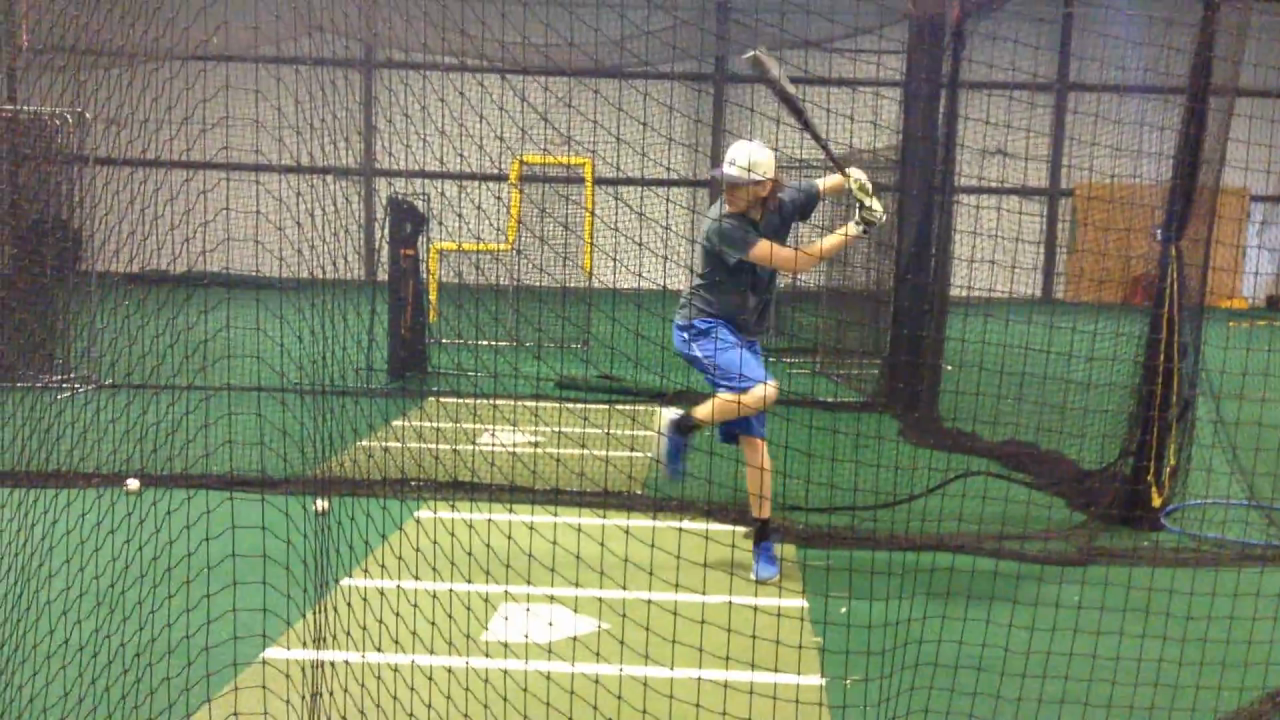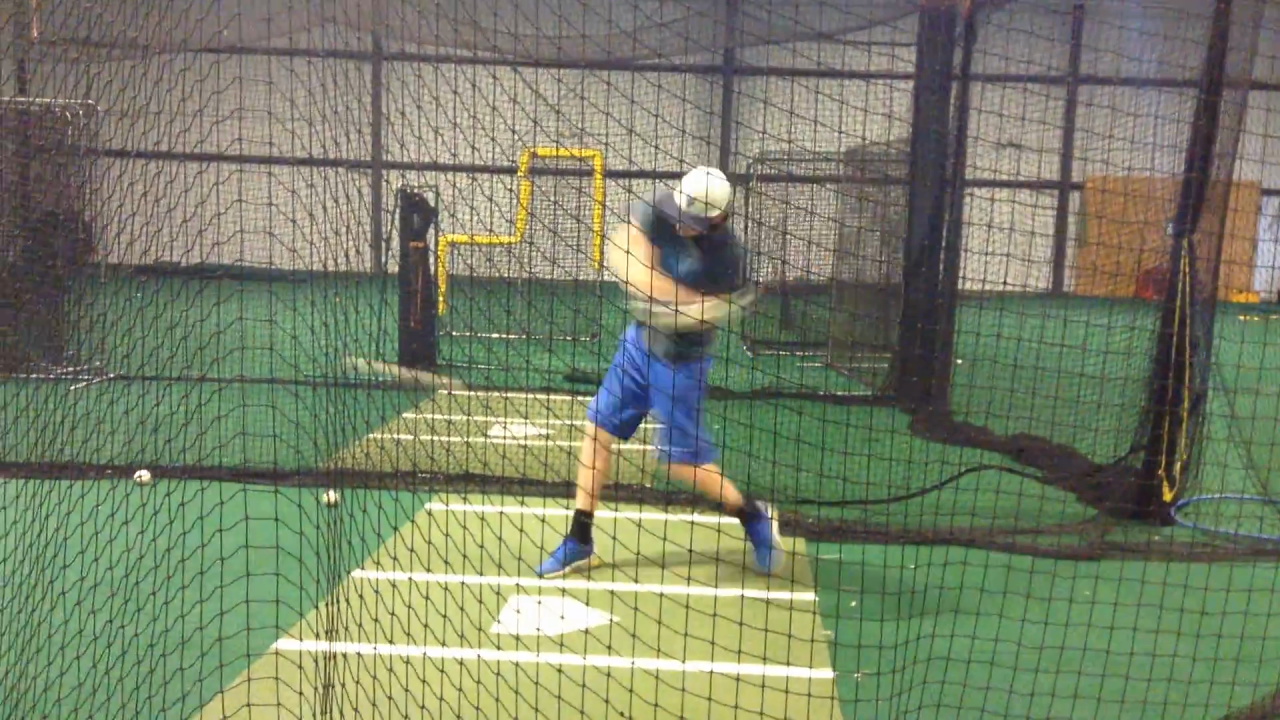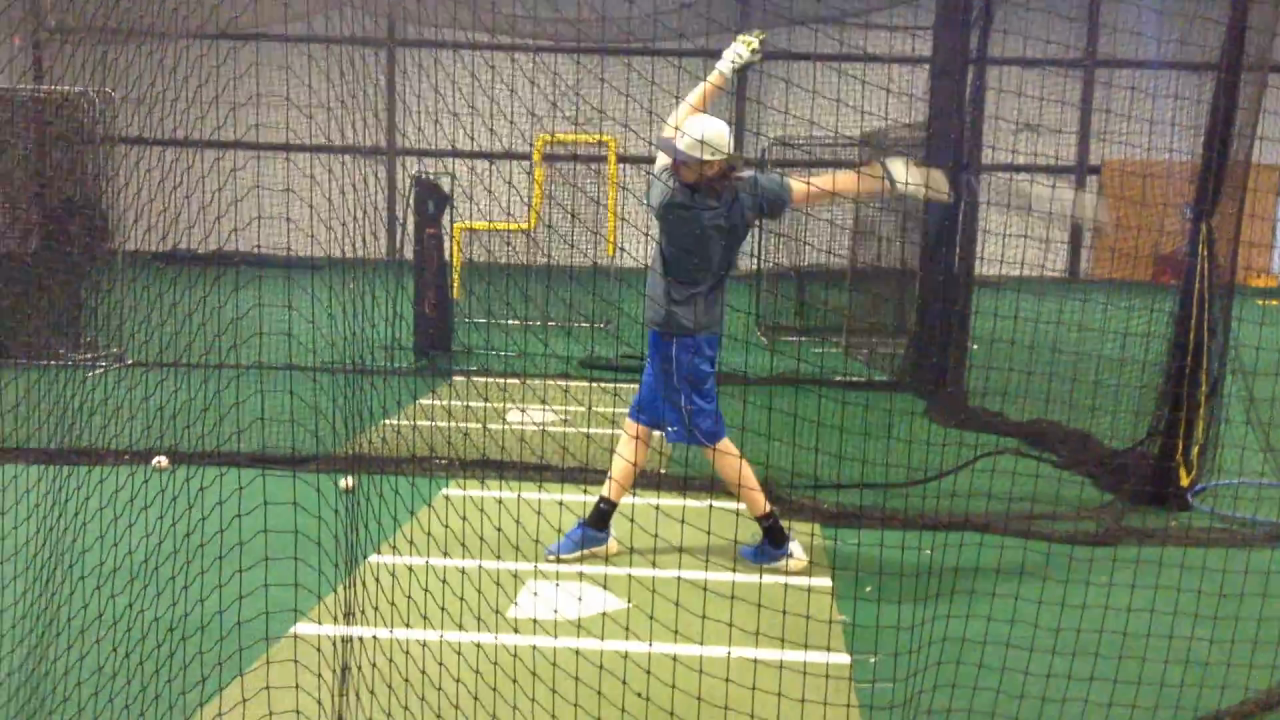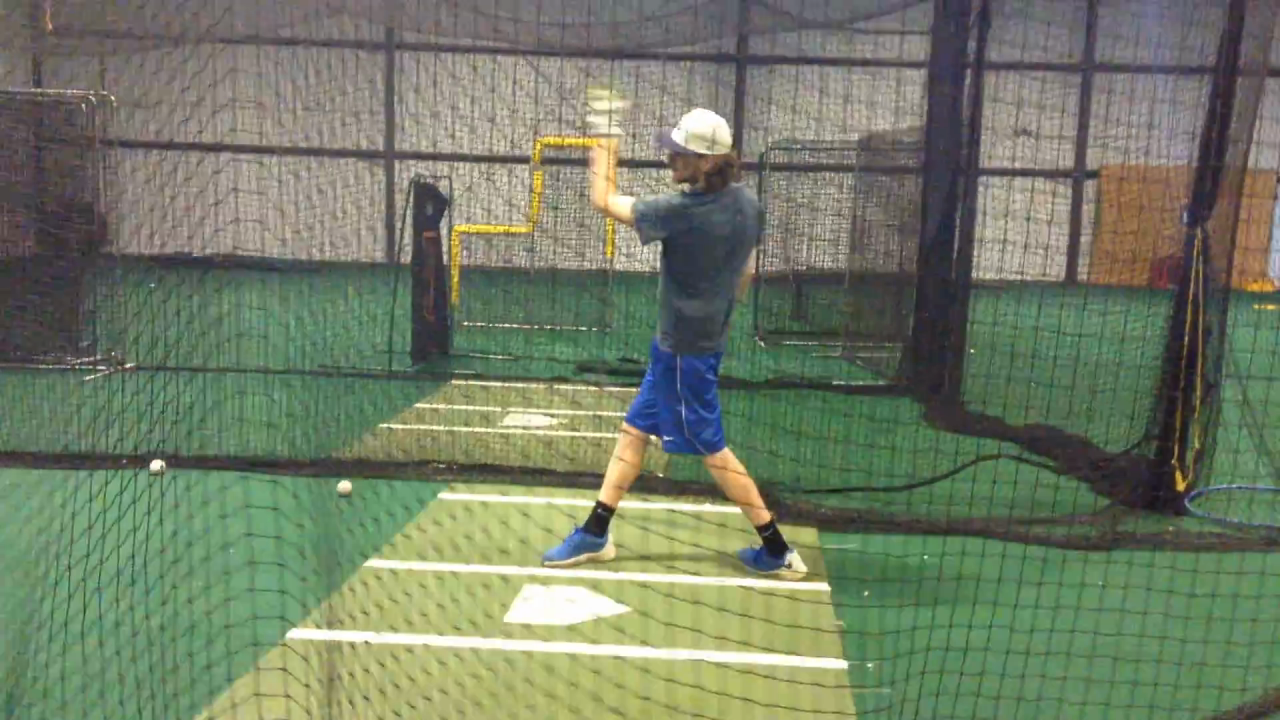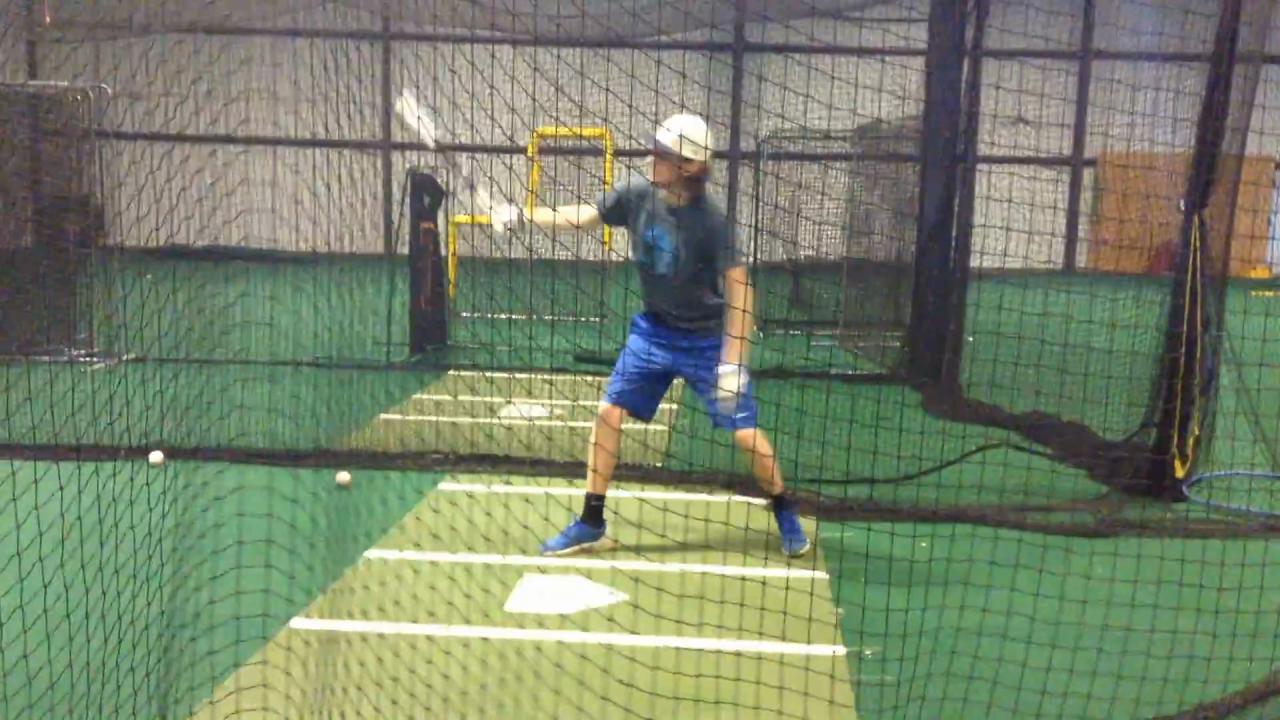
dt=0.5s
person 1, frame 1
left shoulder: (782, 202)
right shoulder: (721, 225)
left elbow: (844, 178)
right elbow: (795, 262)
left wrist: (855, 181)
right wrist: (855, 227)
left hip: (742, 335)
right hip: (702, 327)
left knee: (754, 438)
right knee: (764, 391)
left ankle: (762, 541)
right ankle: (682, 423)
person 1, frame 2
left shoulder: (728, 257)
right shoulder: (658, 209)
left elbow: (708, 313)
right elbow: (629, 255)
right wrist: (671, 298)
left hip: (682, 360)
right hip: (641, 340)
left knee: (682, 462)
right knee: (598, 432)
left ankle: (754, 519)
right ankle: (579, 540)
person 1, frame 3
left shoulder: (671, 199)
right shoulder: (752, 190)
left elbow: (673, 123)
right elbow: (821, 186)
left wrist: (722, 71)
right wrist: (889, 176)
left hip: (676, 332)
right hip: (693, 327)
left knee: (709, 438)
right knee: (639, 424)
left ankle: (777, 541)
right ankle: (596, 529)
person 1, frame 4
left shoulder: (684, 212)
right shoulder: (744, 202)
left elbow: (610, 203)
right elbow: (743, 273)
left wrist: (604, 145)
left hip: (684, 344)
right hip: (683, 338)
left knee: (709, 447)
right knee: (633, 429)
left ankle: (778, 550)
right ankle: (595, 534)
person 1, frame 5
left shoulder: (710, 222)
right shoulder: (639, 195)
left elbow: (739, 292)
right elbow: (584, 216)
left wrist: (733, 363)
right wrist: (522, 215)
left hip: (706, 337)
right hip: (654, 329)
left knee: (745, 433)
right knee: (609, 413)
left ankle: (784, 512)
right ankle: (593, 522)
